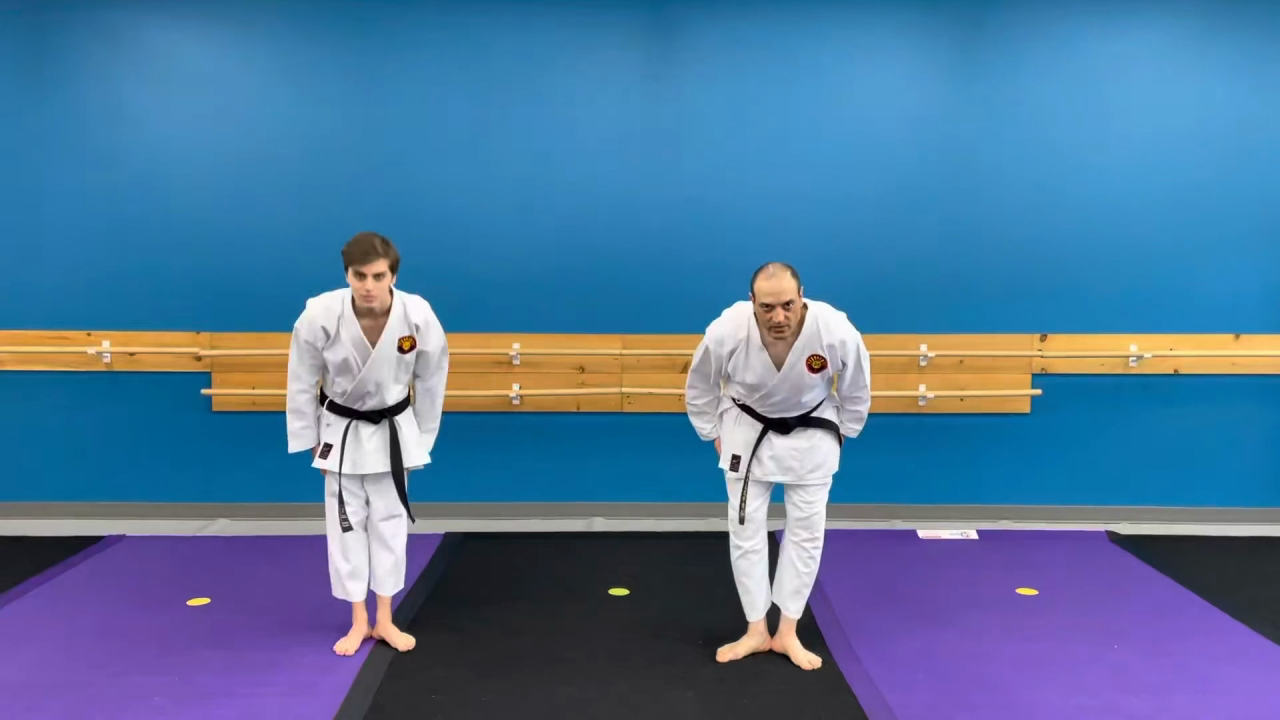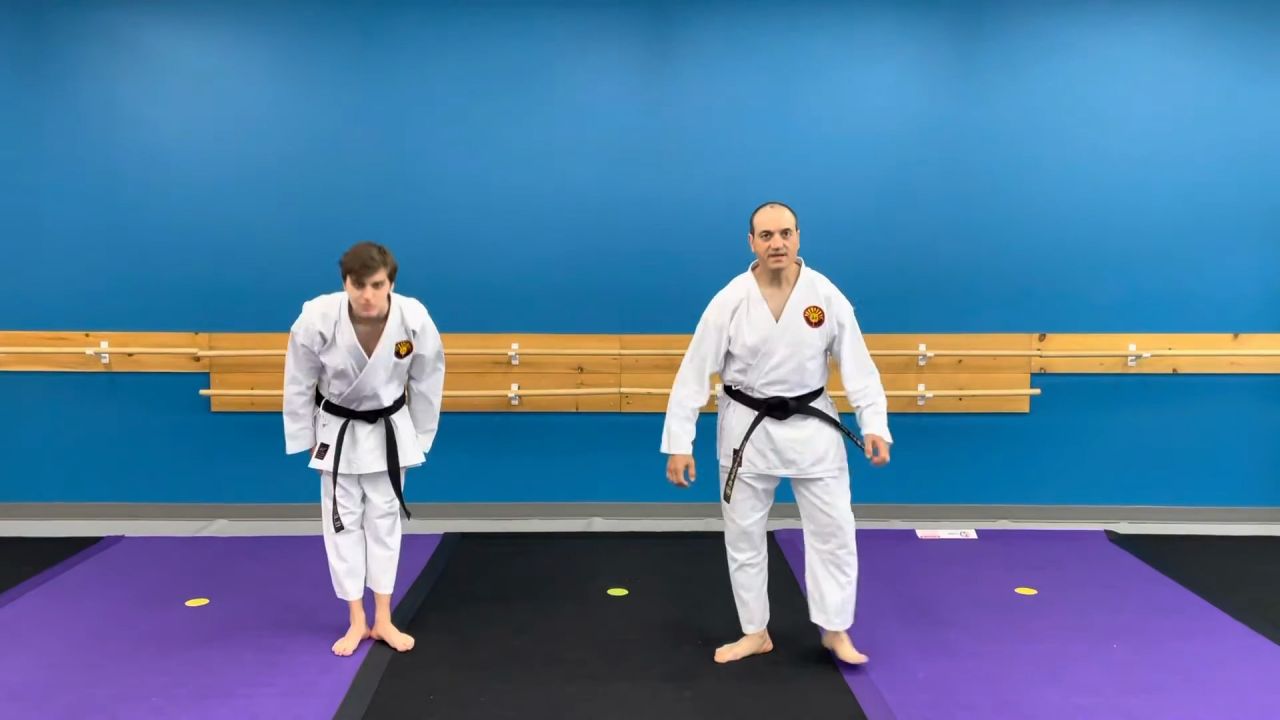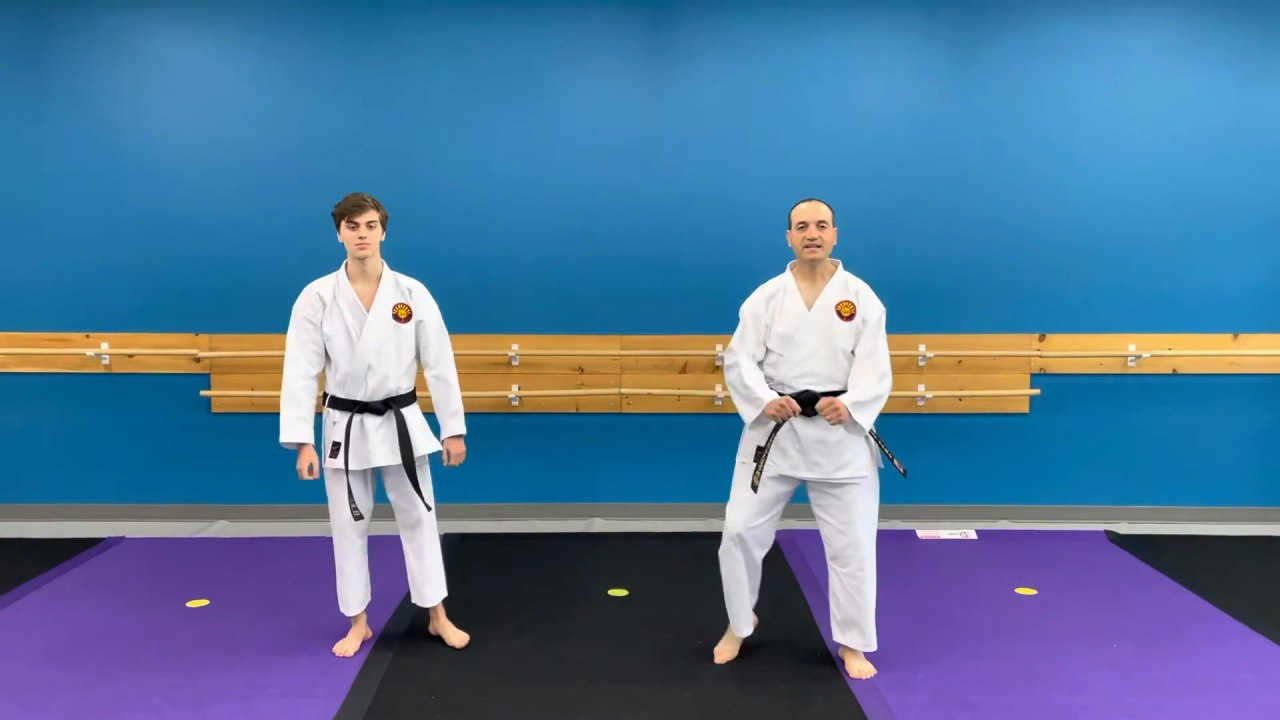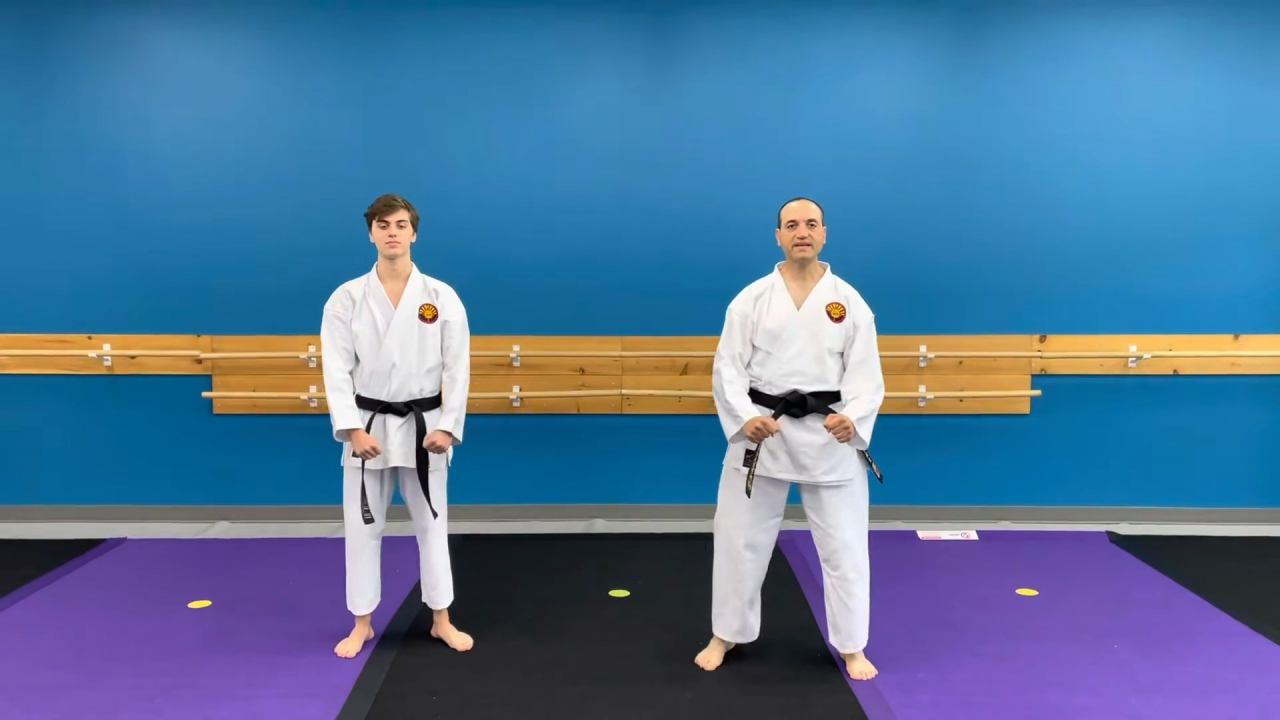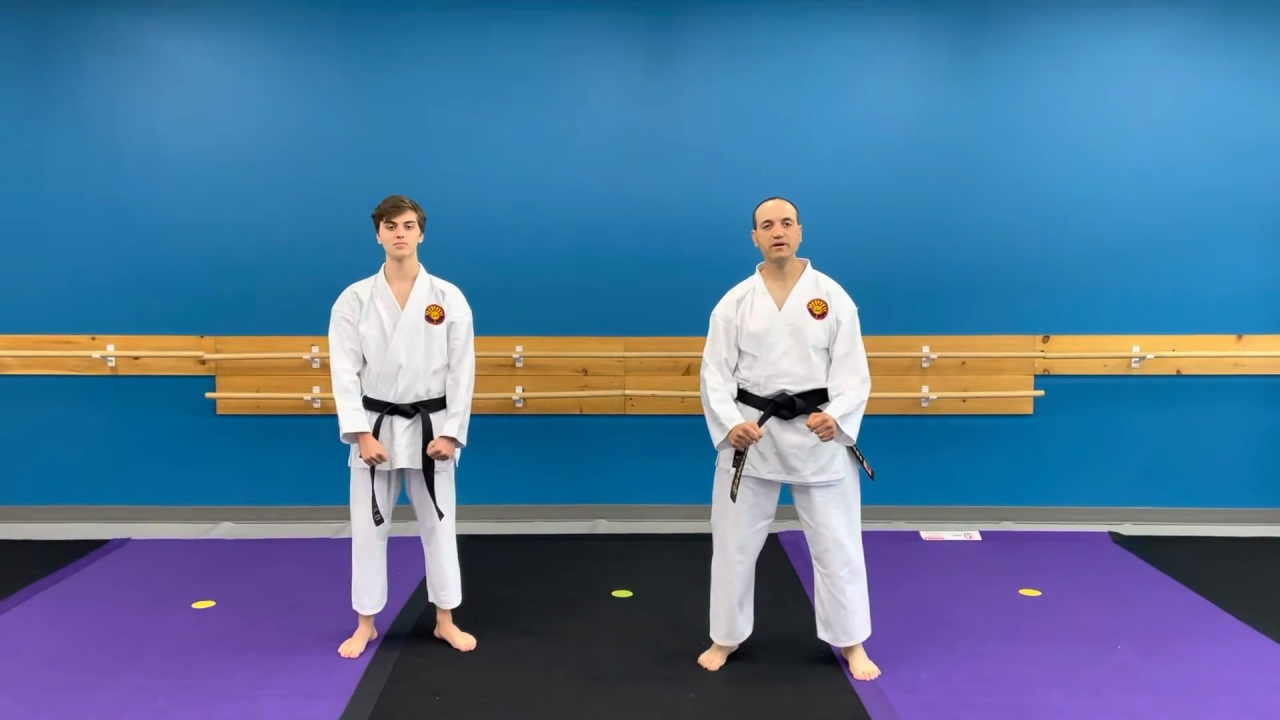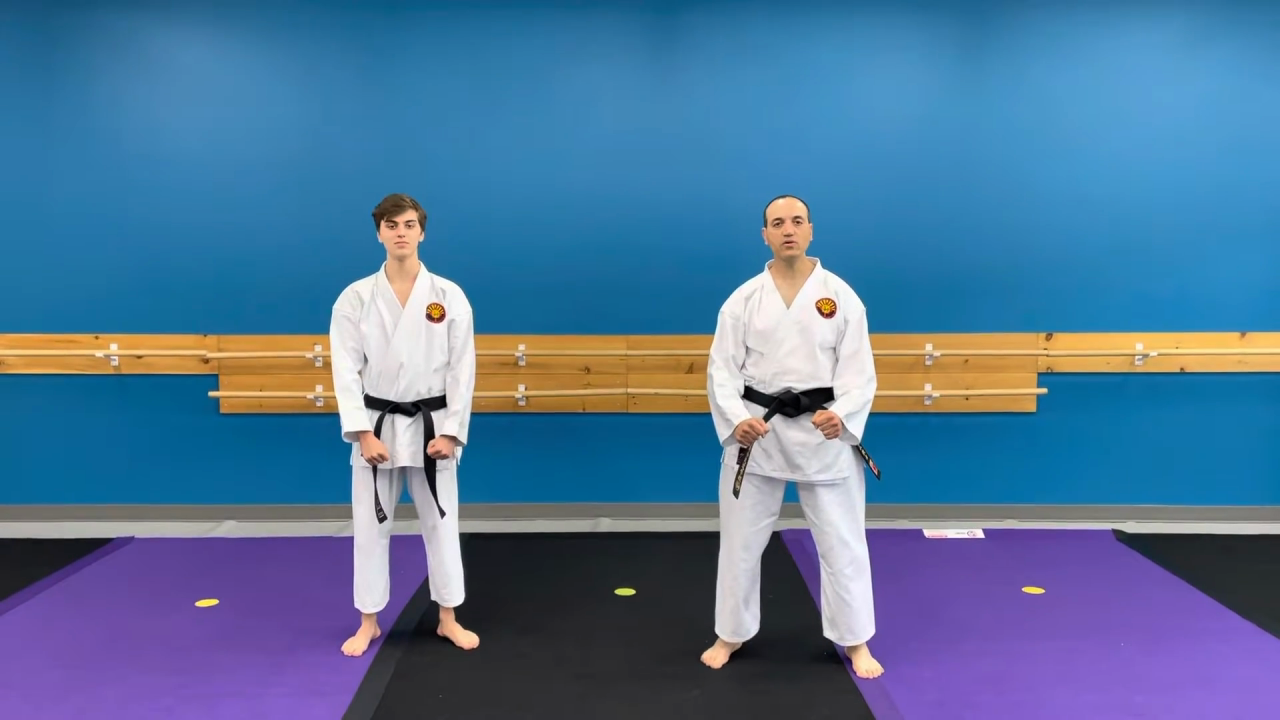
dt=0.5s
person 1, frame 1
left shoulder: (836, 332)
right shoulder: (726, 332)
left elbow: (856, 389)
right elbow: (700, 386)
left wrist: (842, 433)
right wrist: (714, 432)
left hip: (811, 432)
right hip: (749, 429)
left knee: (806, 529)
right knee: (746, 528)
left ankle: (787, 631)
right ankle: (756, 629)
person 1, frame 2
left shoulder: (827, 297)
right shoulder: (728, 302)
left elbow: (857, 362)
right elbow: (696, 371)
left wrist: (874, 423)
right wrist: (680, 443)
left hip: (810, 426)
right hip: (747, 428)
left knee: (833, 525)
right knee: (744, 534)
left ankle: (835, 628)
right ankle: (755, 632)
person 1, frame 3
left shoulder: (861, 297)
right shoulder: (766, 297)
left elbow: (876, 371)
right elbow: (739, 359)
left wrist: (849, 406)
right wrist: (765, 401)
left hip: (841, 434)
right hip: (775, 429)
left knee: (852, 543)
right knee: (742, 530)
left ankle: (852, 643)
right ankle: (740, 622)
person 1, frame 4
left shoulder: (849, 301)
right shoulder: (752, 299)
left elbow: (866, 374)
right elbow: (728, 366)
left wrist: (853, 418)
right wrist: (744, 418)
left hip: (829, 435)
right hip: (761, 431)
left knee: (844, 546)
right knee: (740, 539)
left ankle: (851, 645)
right ankle: (726, 634)
person 1, frame 5
left shoulder: (831, 295)
right shoulder: (735, 302)
left elbow: (852, 370)
right elbow: (715, 372)
left wrist: (836, 416)
right wrist: (729, 424)
left hip: (818, 434)
right hip: (751, 433)
left knee: (837, 543)
right knee: (734, 541)
left ankle: (851, 642)
right ankle: (726, 637)
person 1, frame 6
left shoulder: (840, 295)
right shoulder: (743, 299)
left elbow: (859, 370)
right elbow: (722, 368)
left wrist: (842, 415)
right wrist: (735, 420)
left hip: (824, 432)
right hip: (756, 431)
left knee: (841, 541)
right knee: (741, 539)
left ankle: (855, 641)
right ankle: (731, 634)
person 2, frame 1
left shoulder: (419, 315)
right shoulder: (319, 315)
left elbow: (431, 379)
right elbow: (302, 383)
left wrist: (422, 438)
right wrist: (310, 439)
left hip: (393, 428)
right hip: (342, 429)
left knee: (389, 520)
right knee: (346, 520)
left ankle: (384, 619)
right ankle: (358, 620)
person 2, frame 2
left shoulder: (415, 318)
right shoulder: (315, 318)
left elbow: (427, 383)
right elbow: (299, 385)
left wrist: (419, 440)
right wrist: (307, 444)
left hip: (387, 427)
right hip: (338, 428)
left knee: (385, 519)
right knee: (342, 522)
left ankle: (382, 619)
right ankle: (356, 621)
person 2, frame 3
left shoulder: (412, 292)
right shoulder: (316, 296)
left elbow: (439, 363)
right elbow: (300, 370)
left wrist: (453, 428)
right wrist: (302, 441)
left hip: (401, 423)
right hip: (346, 427)
left knee: (419, 519)
right knee: (348, 527)
left ankle: (437, 616)
right ankle: (358, 624)
person 2, frame 4
left shoulder: (441, 297)
right shoulder: (346, 298)
left elbow: (456, 367)
right elbow: (336, 369)
left wrist: (448, 426)
right wrist: (353, 429)
left hip: (423, 425)
right hip: (369, 426)
left knee: (431, 523)
right knee: (362, 525)
left ankle: (441, 620)
right ankle: (362, 623)
person 2, frame 5
left shoulder: (448, 297)
right shoulder: (354, 299)
left elbow: (461, 369)
right elbow: (345, 371)
left wrist: (451, 432)
right wrist: (361, 434)
left hip: (430, 427)
right hip: (376, 427)
left knee: (438, 524)
right knee: (369, 526)
left ankle: (445, 620)
right ankle: (366, 623)
person 2, frame 6
left shoulder: (449, 296)
right shoulder: (355, 298)
left elbow: (462, 368)
right elbow: (346, 370)
left wrist: (451, 432)
right wrist: (363, 433)
left hip: (432, 424)
right hip: (378, 425)
left knee: (441, 522)
right knee: (371, 524)
left ankle: (449, 619)
right ankle: (369, 622)
